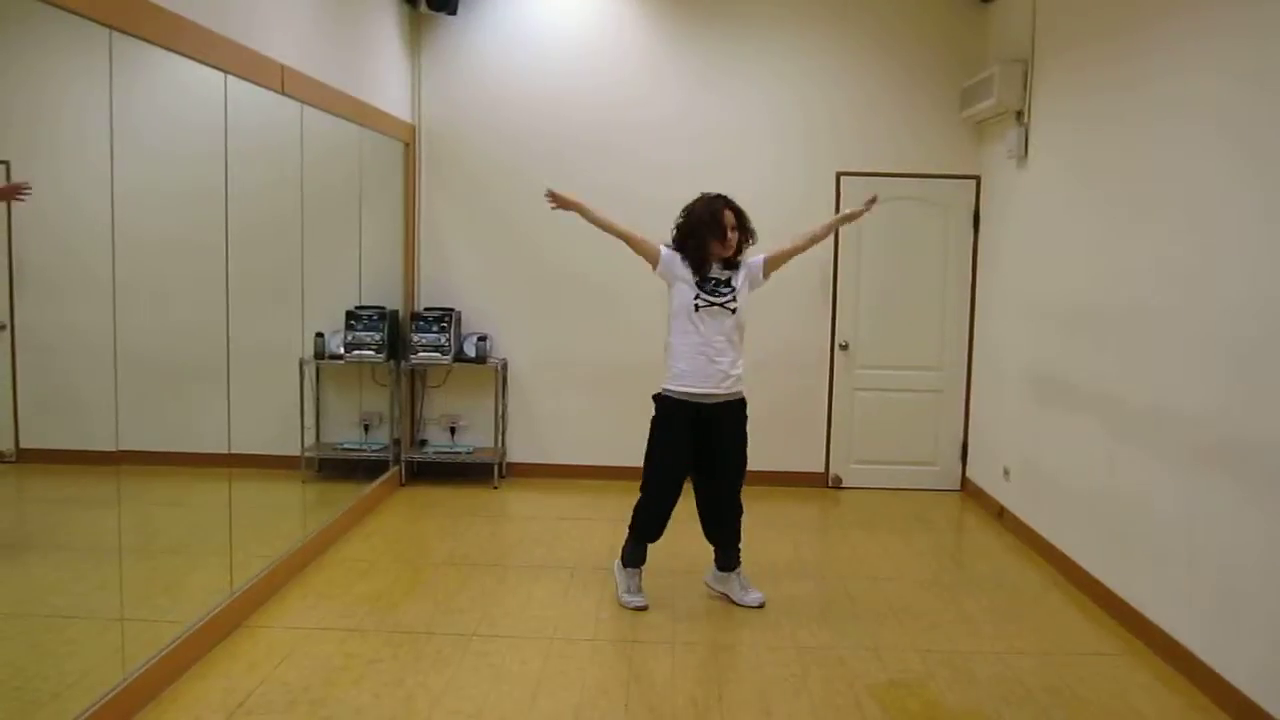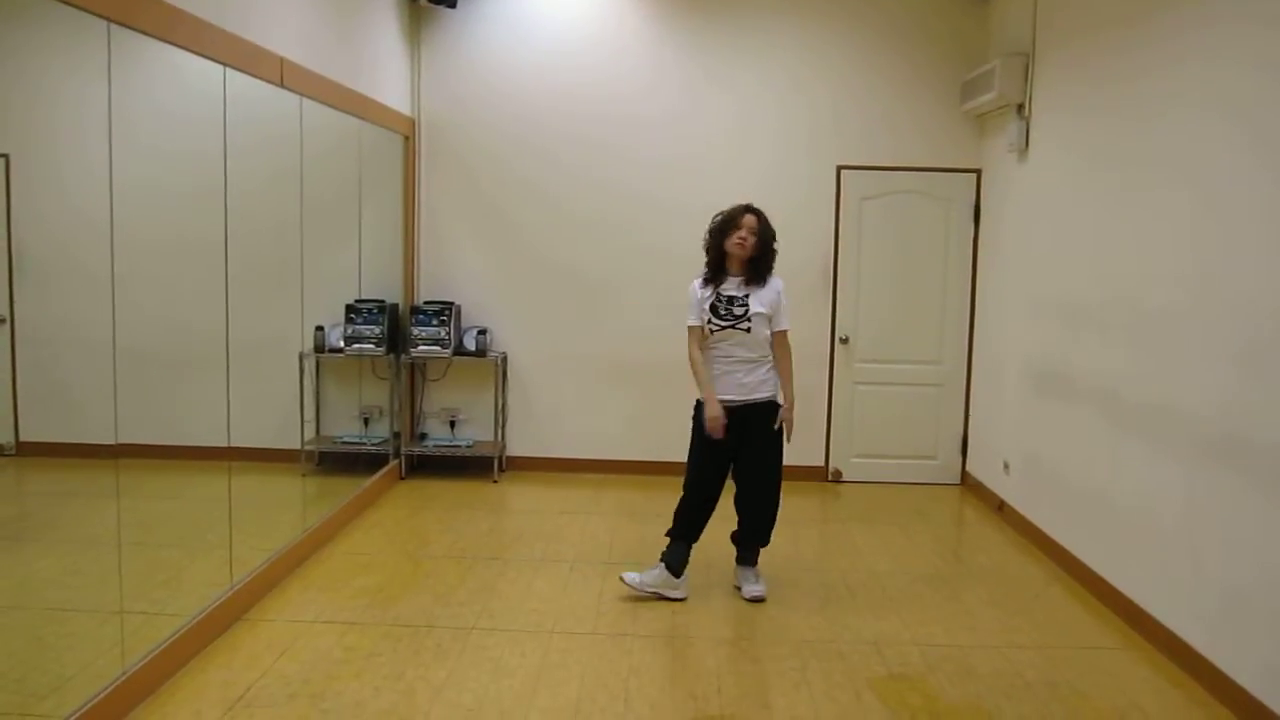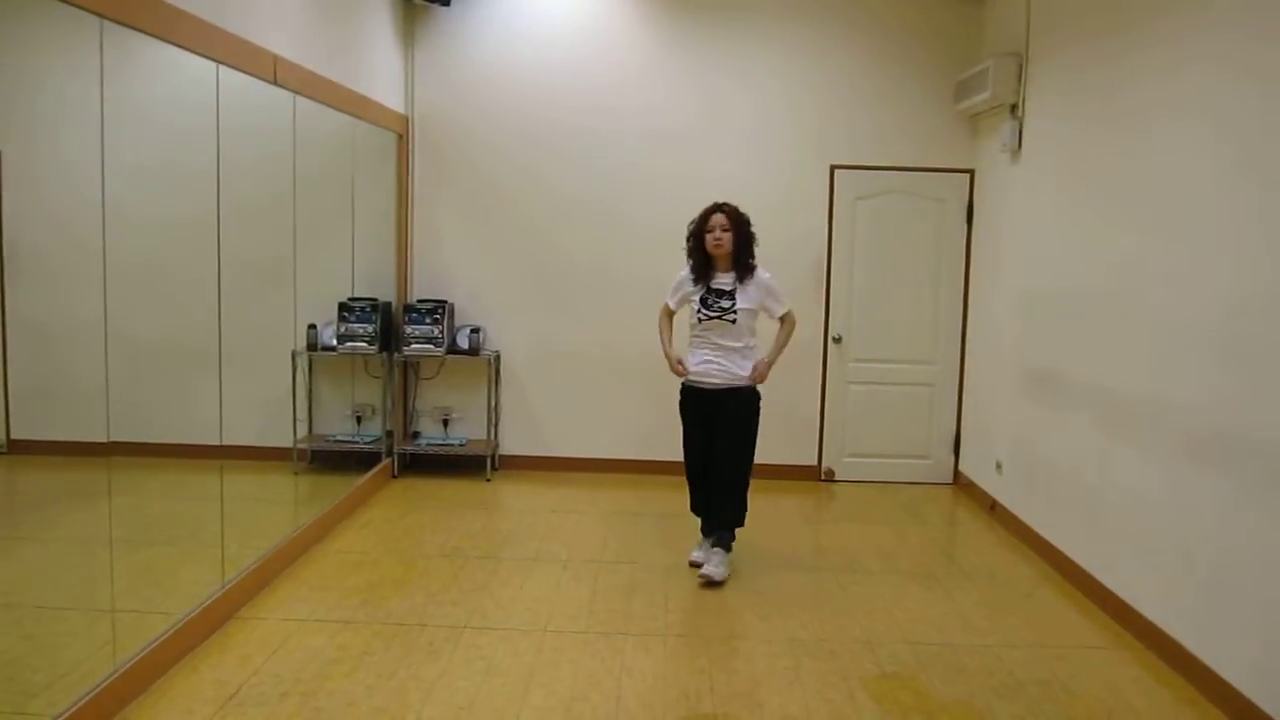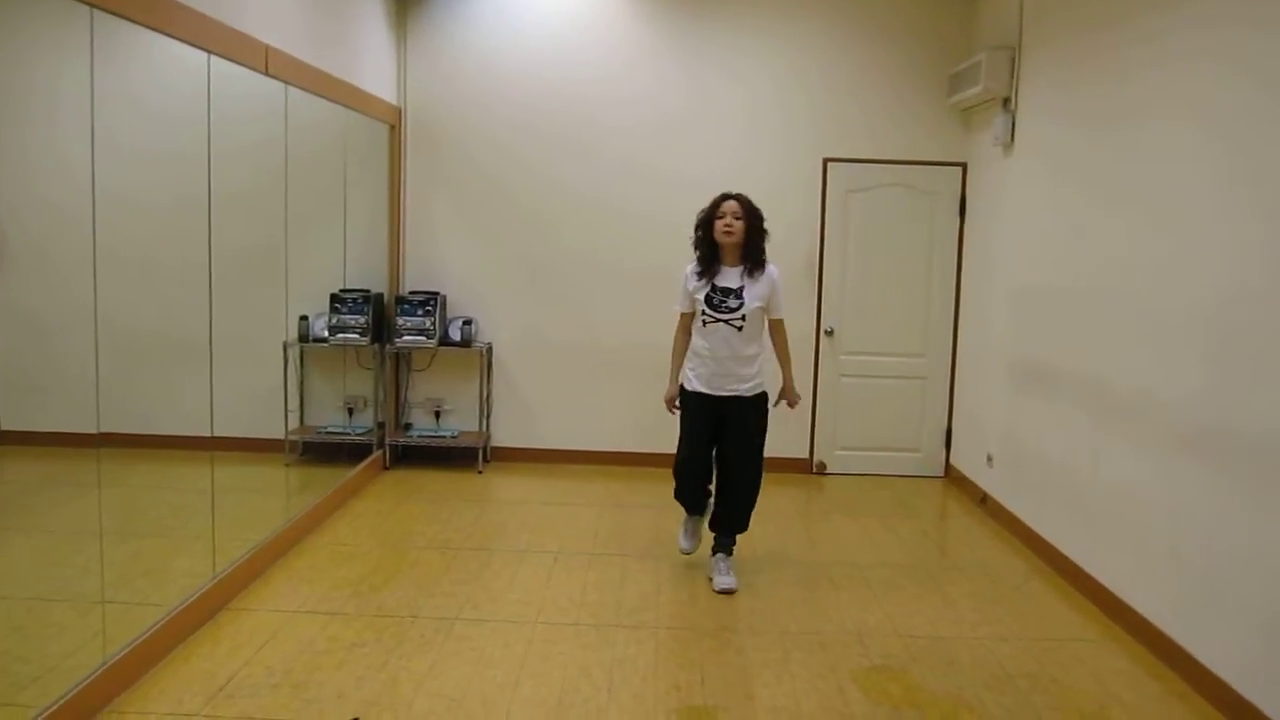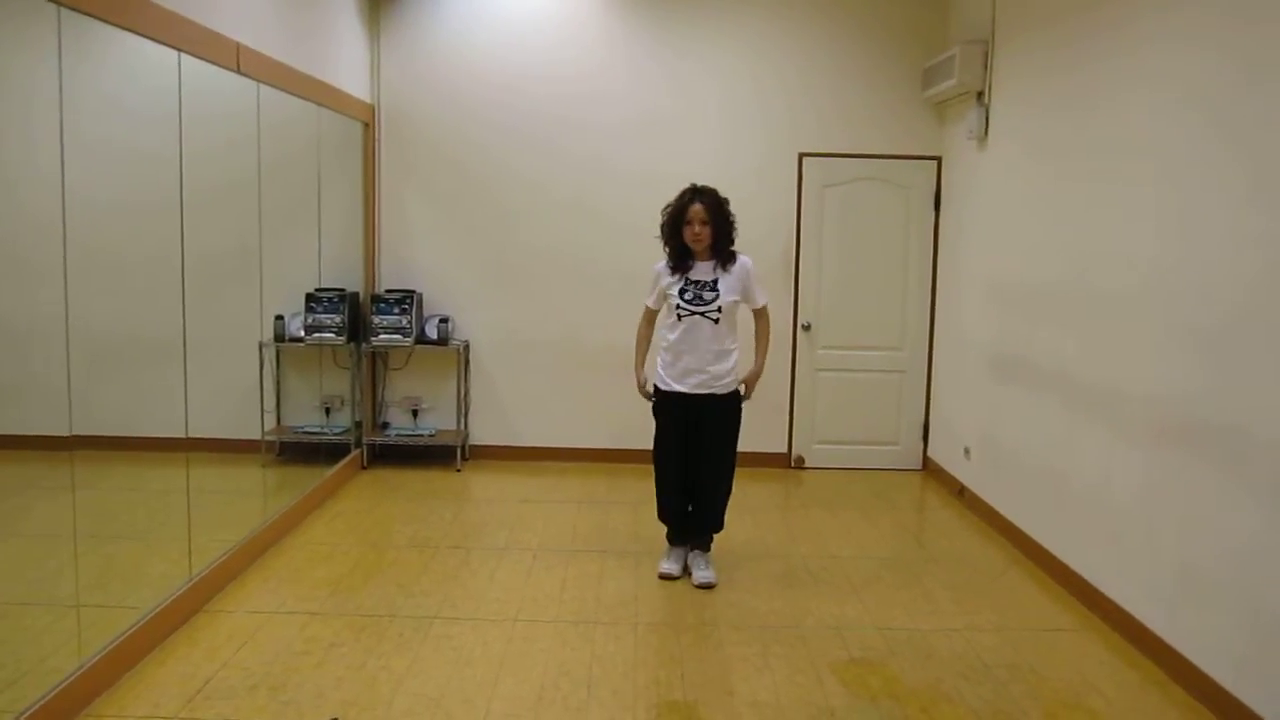
dt=1s
person 1, frame 1
left shoulder: (745, 272)
right shoulder: (677, 265)
left elbow: (795, 247)
right elbow: (625, 234)
left wrist: (846, 219)
right wrist: (573, 205)
left hip: (727, 405)
right hip: (678, 401)
left knee: (723, 493)
right knee: (660, 490)
left ankle: (727, 571)
right ankle: (630, 570)
person 1, frame 2
left shoulder: (770, 287)
right shoulder: (702, 287)
left elbow: (781, 348)
right elbow: (695, 348)
left wrist: (788, 402)
right wrist: (710, 400)
left hip: (761, 406)
right hip: (715, 404)
left knee: (759, 491)
right knee: (700, 487)
left ankle: (747, 567)
right ankle: (671, 571)
person 1, frame 3
left shoulder: (758, 280)
right shoulder: (690, 279)
left elbow: (788, 321)
right elbow: (665, 314)
left wrist: (768, 361)
right wrist: (669, 352)
left hip: (739, 389)
right hip: (696, 387)
left knee: (732, 467)
right knee: (699, 464)
left ankle: (721, 547)
right ankle: (709, 535)
person 1, frame 4
left shoulder: (766, 276)
right shoulder: (696, 274)
left elbow: (776, 330)
right elbow: (684, 329)
left wrist: (788, 381)
right wrist: (672, 381)
left hip: (747, 393)
right hip: (699, 389)
left knee: (739, 475)
right knee: (689, 466)
left ankle: (722, 554)
right ankle: (694, 513)
person 1, frame 5
left shoulder: (739, 268)
right shoulder: (667, 270)
left elbow: (762, 315)
right elbow: (648, 318)
left wrist: (757, 366)
right wrist: (638, 367)
left hip: (721, 391)
right hip: (672, 389)
left knee: (713, 474)
right knee: (671, 471)
left ankle: (700, 549)
right ankle: (677, 543)
